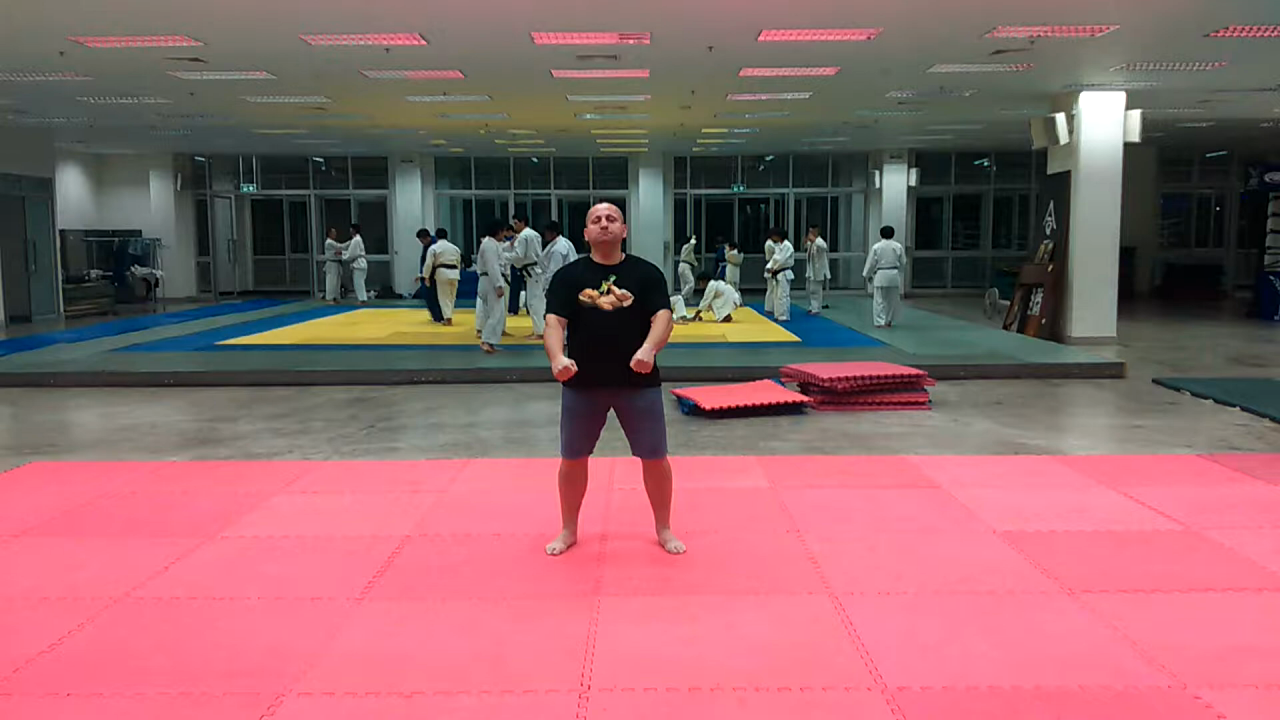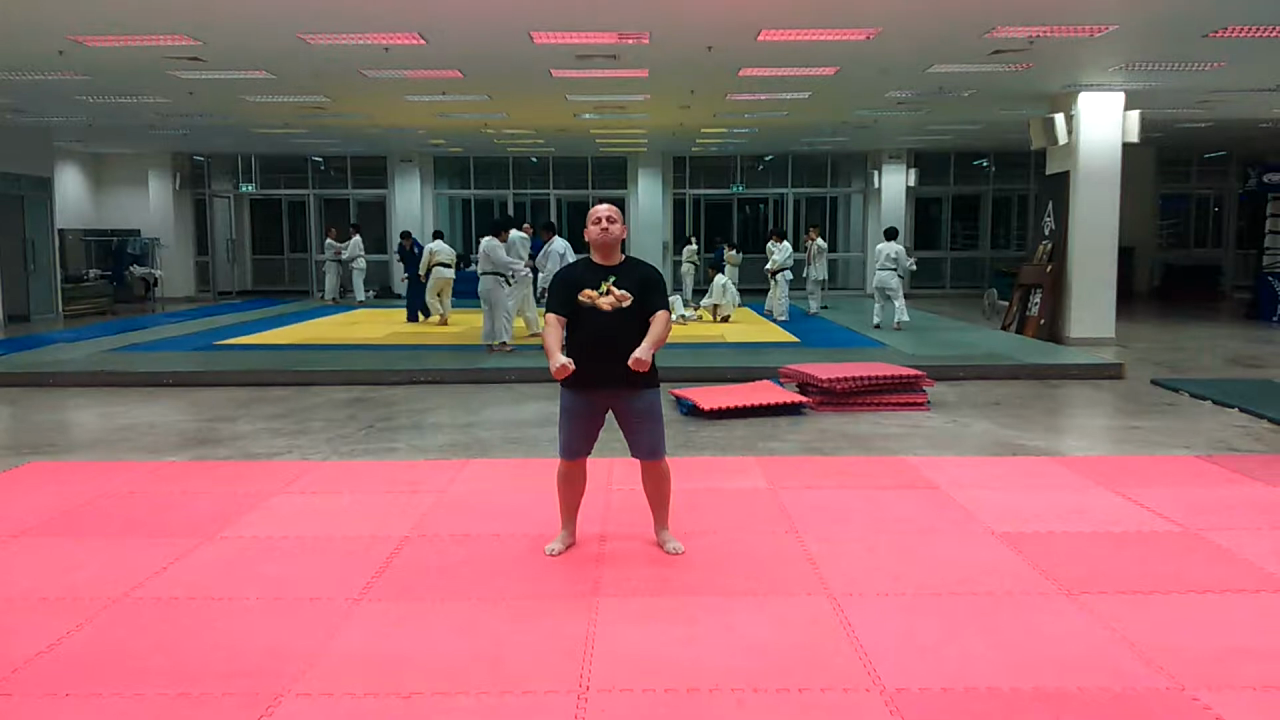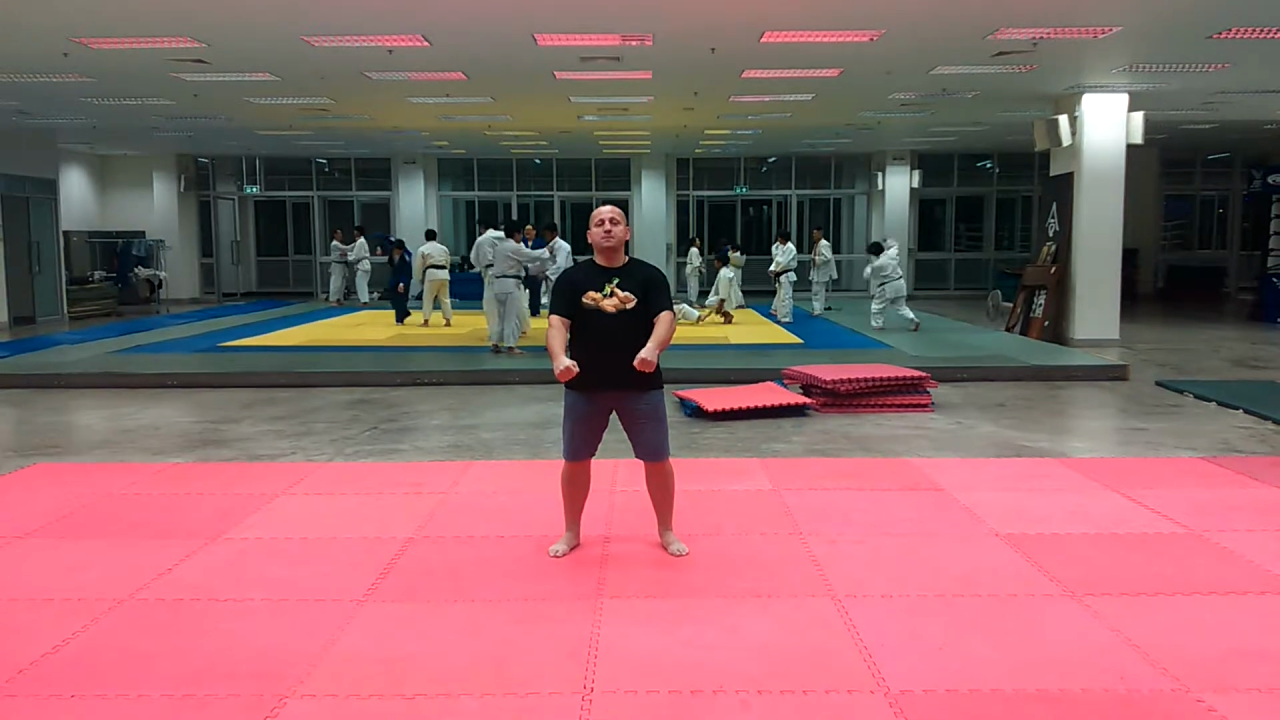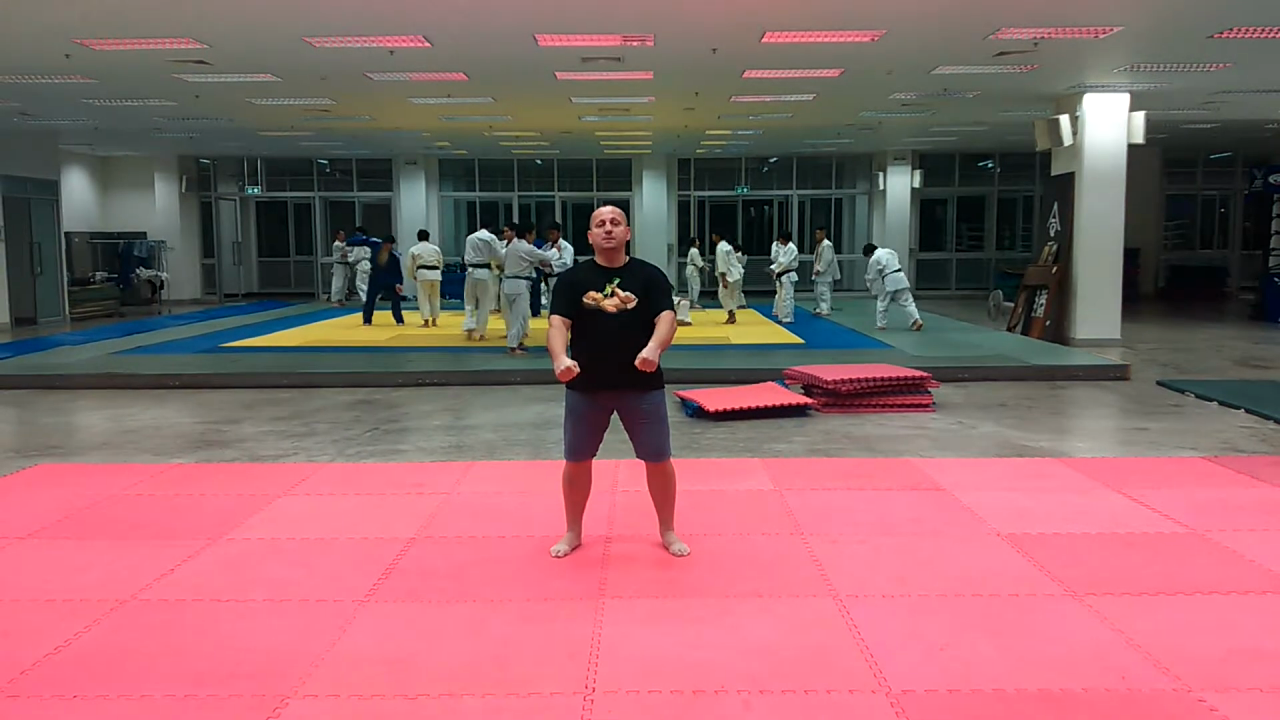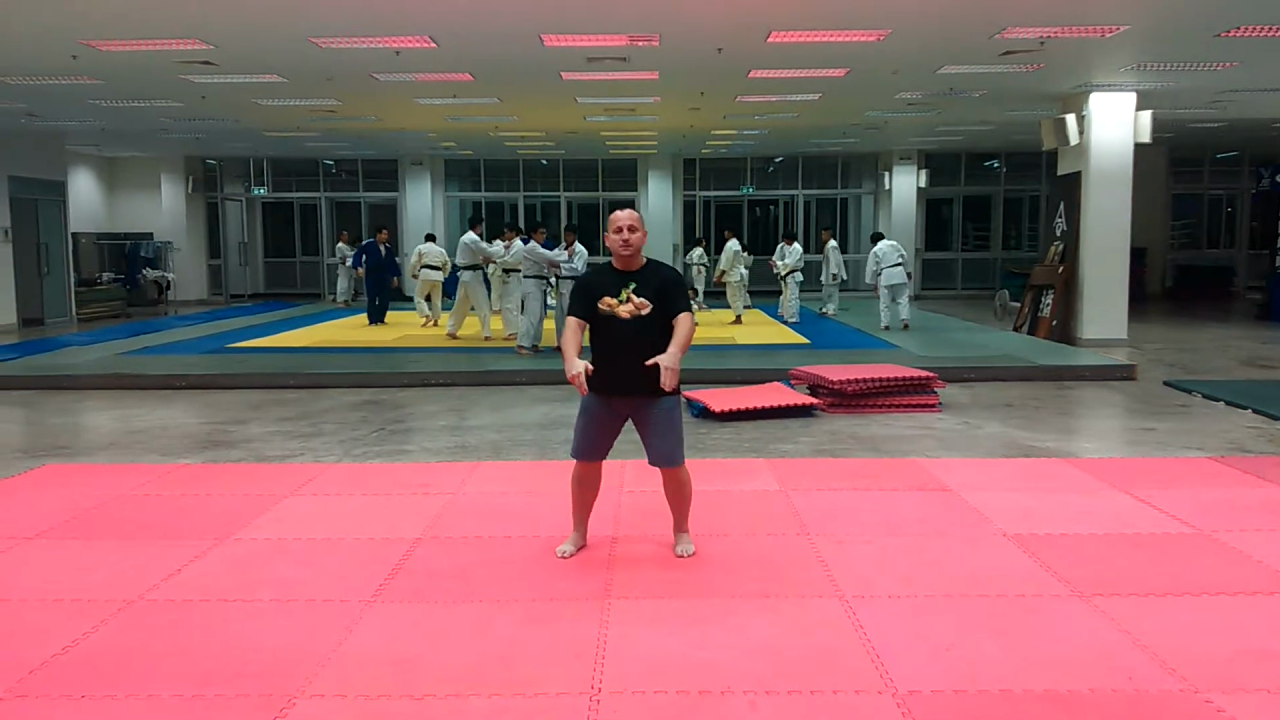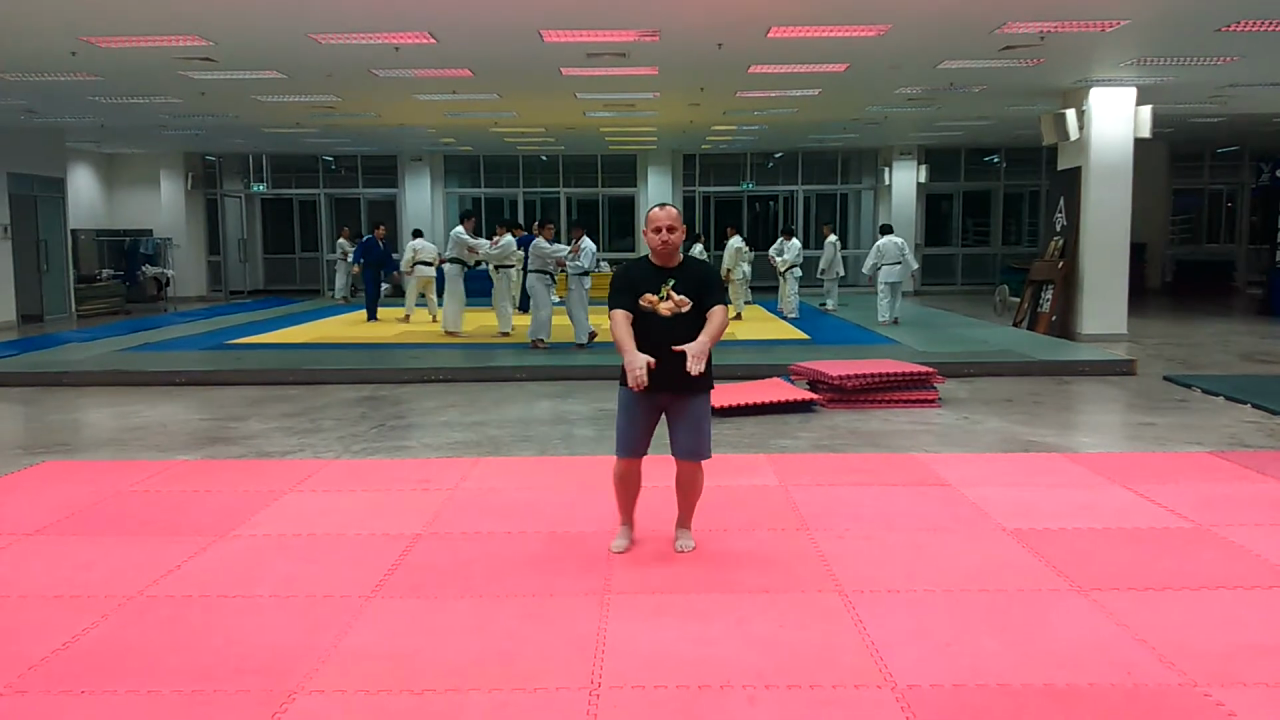
dt=0.4s
person 1, frame 1
left shoulder: (646, 272)
right shoulder: (568, 275)
left elbow: (662, 316)
right elbow: (554, 321)
left wrist: (649, 349)
right wrist: (557, 357)
left hip: (638, 382)
right hip: (582, 383)
left knee: (654, 457)
right knee: (573, 458)
left ankle: (663, 528)
right ankle: (569, 530)
person 1, frame 2
left shoulder: (645, 274)
right shoulder: (568, 276)
left elbow: (661, 317)
right elbow: (554, 321)
left wrist: (647, 348)
right wrist: (555, 356)
left hip: (637, 383)
right hip: (581, 384)
left knee: (653, 458)
right knee: (571, 459)
left ankle: (662, 530)
right ankle: (567, 531)
person 1, frame 3
left shoulder: (649, 275)
right shoulder: (572, 278)
left elbow: (665, 317)
right elbow: (558, 322)
left wrist: (653, 348)
right wrist: (559, 358)
left hip: (641, 385)
right hip: (584, 386)
left knee: (657, 459)
right knee: (575, 460)
left ankle: (666, 531)
right ankle: (571, 532)
person 1, frame 4
left shoulder: (650, 275)
right shoulder: (573, 278)
left elbow: (666, 317)
right elbow: (558, 322)
left wrist: (654, 348)
right wrist: (560, 357)
left hip: (642, 384)
right hip: (586, 385)
left knee: (658, 459)
right knee: (577, 460)
left ankle: (668, 531)
right ankle: (573, 532)
person 1, frame 5
left shoulder: (666, 277)
right shoulder: (590, 281)
left elbow: (684, 319)
right elbow: (574, 323)
left wrist: (673, 353)
right wrist: (572, 360)
left hip: (657, 389)
right hip: (603, 388)
left knee: (671, 464)
right knee: (586, 461)
left ankle: (682, 531)
right ankle: (579, 533)
person 1, frame 6
left shoulder: (703, 273)
right shoulder: (628, 274)
left elbow: (719, 314)
right elbow: (619, 318)
left wrist: (703, 344)
right wrist: (631, 355)
left hip: (690, 383)
right hip: (640, 382)
left knee: (690, 459)
right knee: (629, 458)
left ankle: (684, 526)
right ankle: (626, 525)
